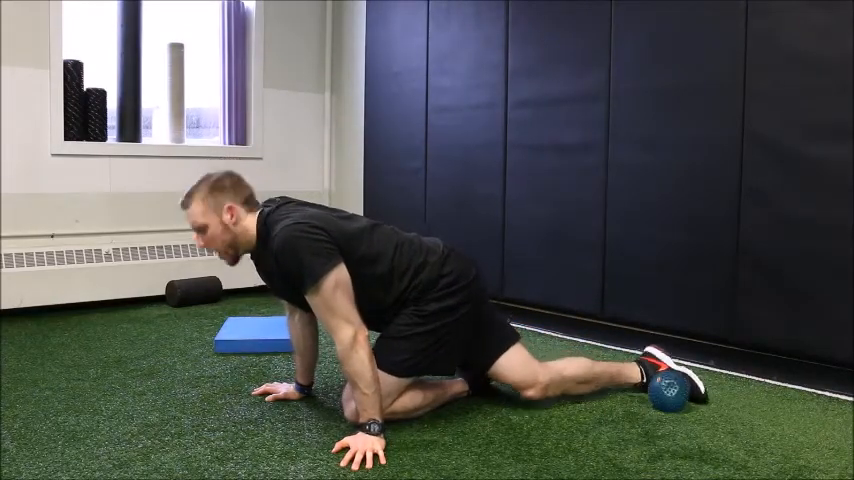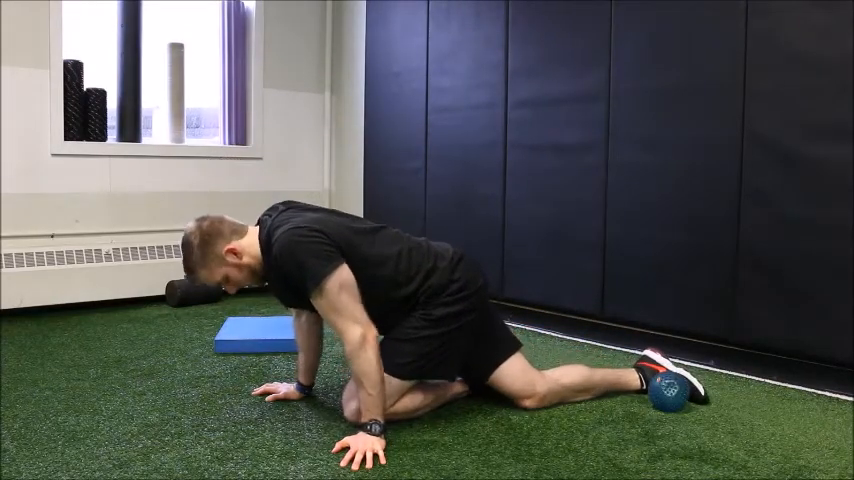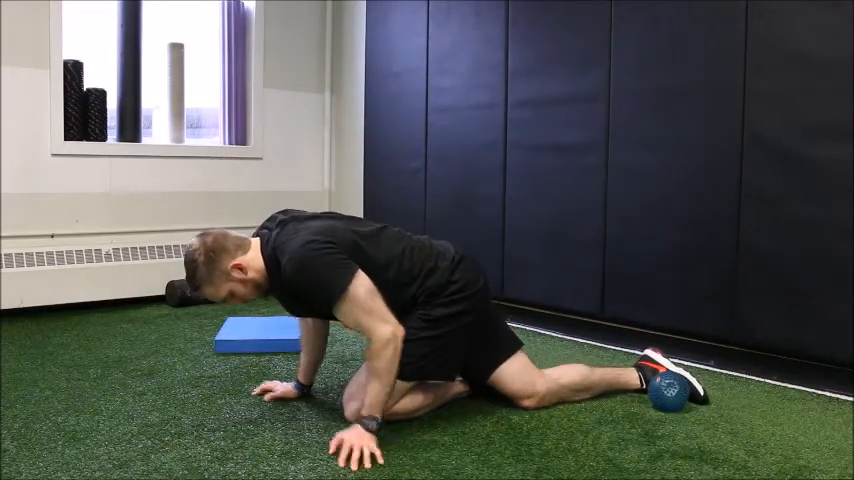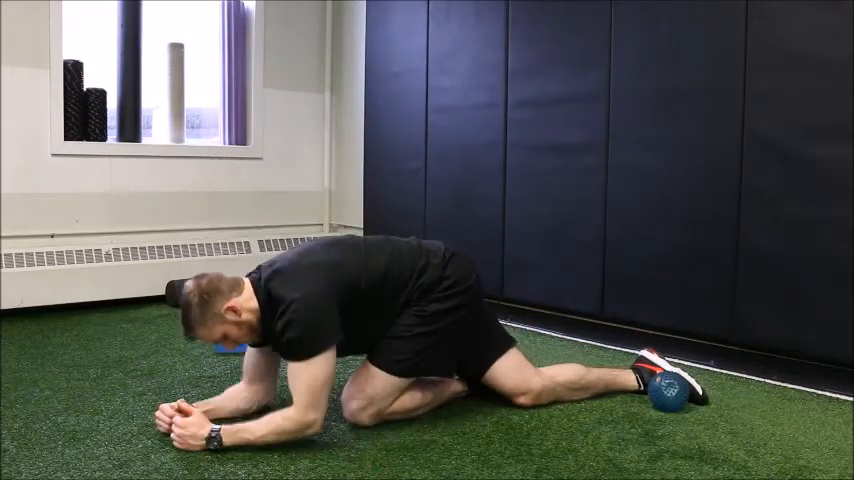
dt=0.5s
person 1, frame 1
left shoulder: (294, 239)
right shoulder: (265, 240)
left elbow: (350, 335)
right elbow: (300, 314)
left wrist: (370, 428)
right wrist: (301, 385)
left hip: (440, 289)
right hip: (445, 285)
left knee: (357, 408)
right knee: (535, 383)
left ankle: (466, 384)
right ankle: (643, 371)
person 1, frame 2
left shoulder: (295, 246)
right shoulder: (274, 232)
left elbow: (360, 333)
right elbow: (306, 310)
left wrist: (372, 429)
right wrist: (302, 384)
left hip: (445, 295)
right hip: (451, 289)
left knee: (357, 406)
right knee: (533, 392)
left ankle: (464, 384)
right ankle: (643, 374)
person 1, frame 3
left shoulder: (305, 258)
right shoulder: (273, 240)
left elbow: (387, 332)
right elbow: (314, 312)
left wrist: (368, 425)
right wrist: (300, 383)
left hip: (446, 294)
right hip: (454, 288)
left knee: (357, 405)
right knee: (533, 391)
left ankle: (466, 382)
right ankle: (643, 373)
person 1, frame 4
left shoulder: (299, 304)
right shoulder: (259, 298)
left elbow: (307, 418)
right elbow: (255, 391)
left wrist: (214, 436)
right wrist: (197, 409)
left hip: (440, 289)
right hip: (444, 287)
left knee: (359, 406)
right knee: (529, 389)
left ankle: (462, 383)
right ankle: (641, 374)
